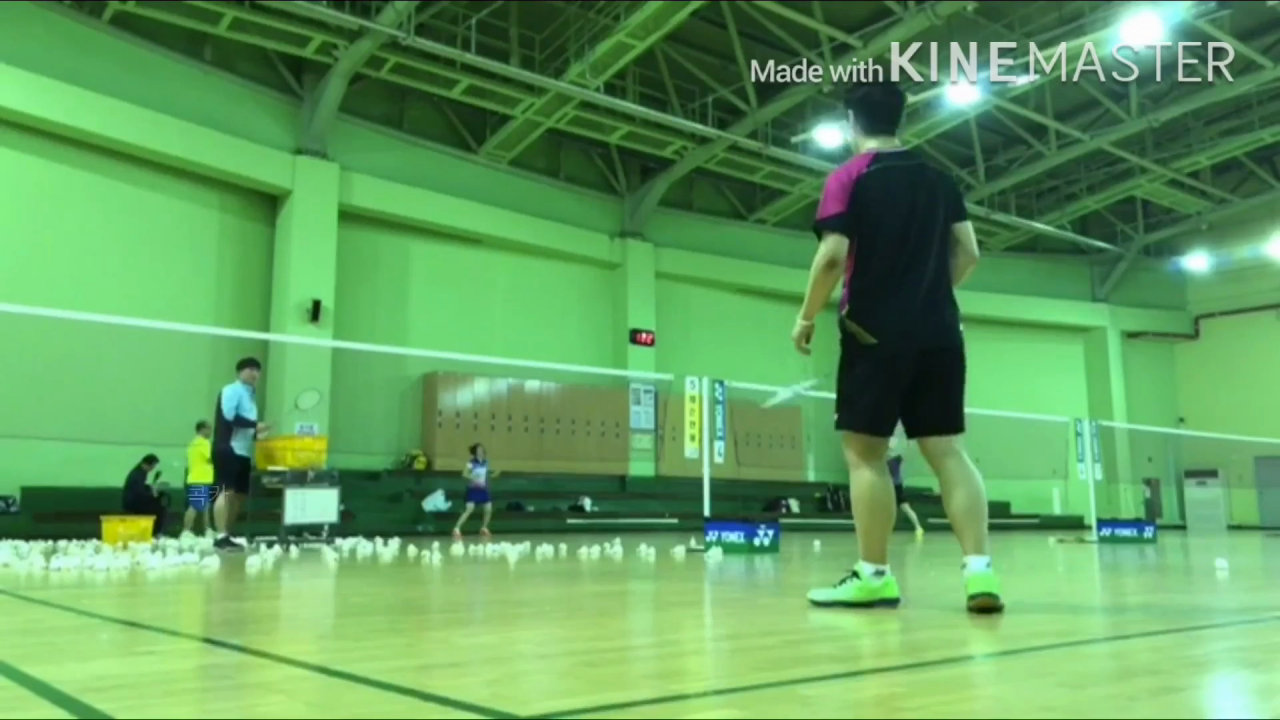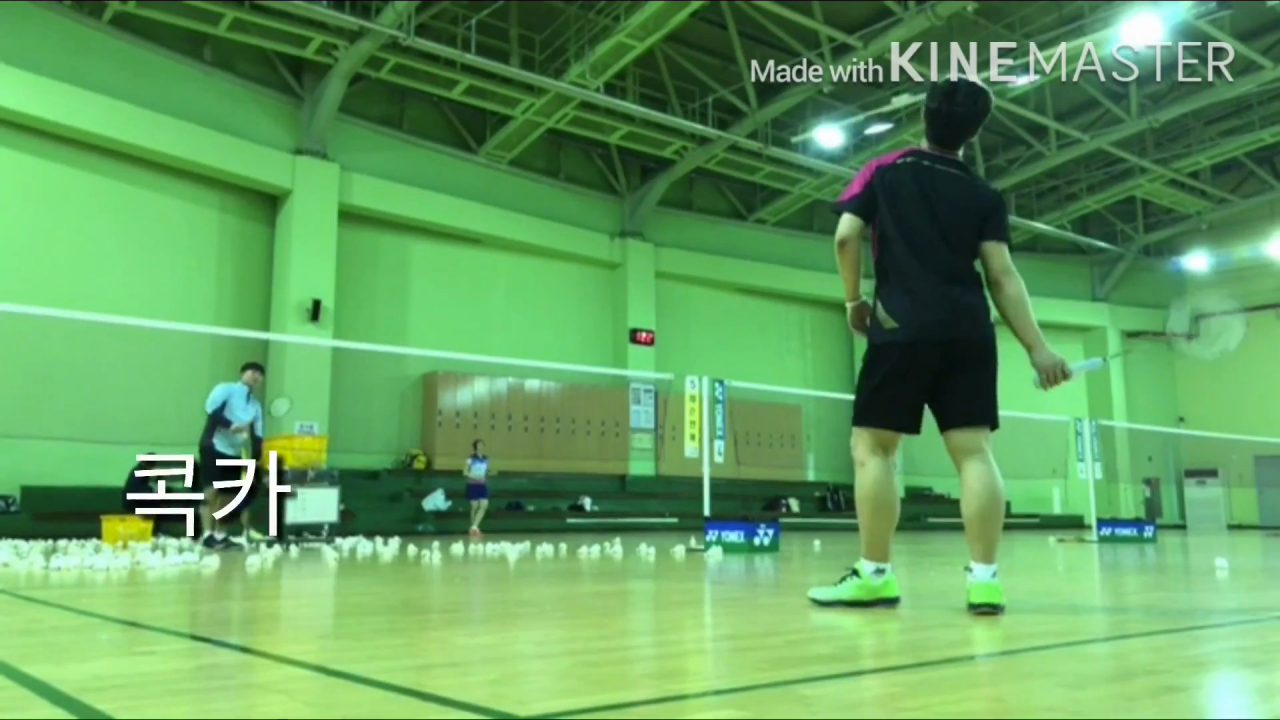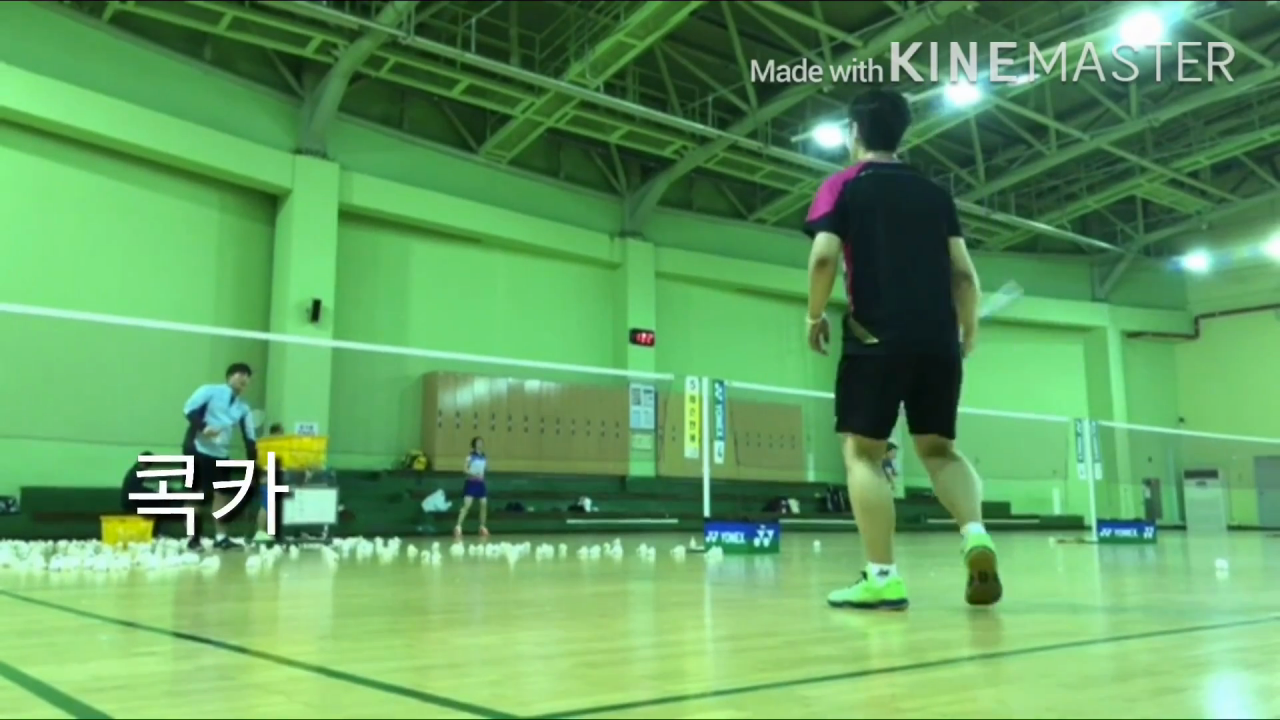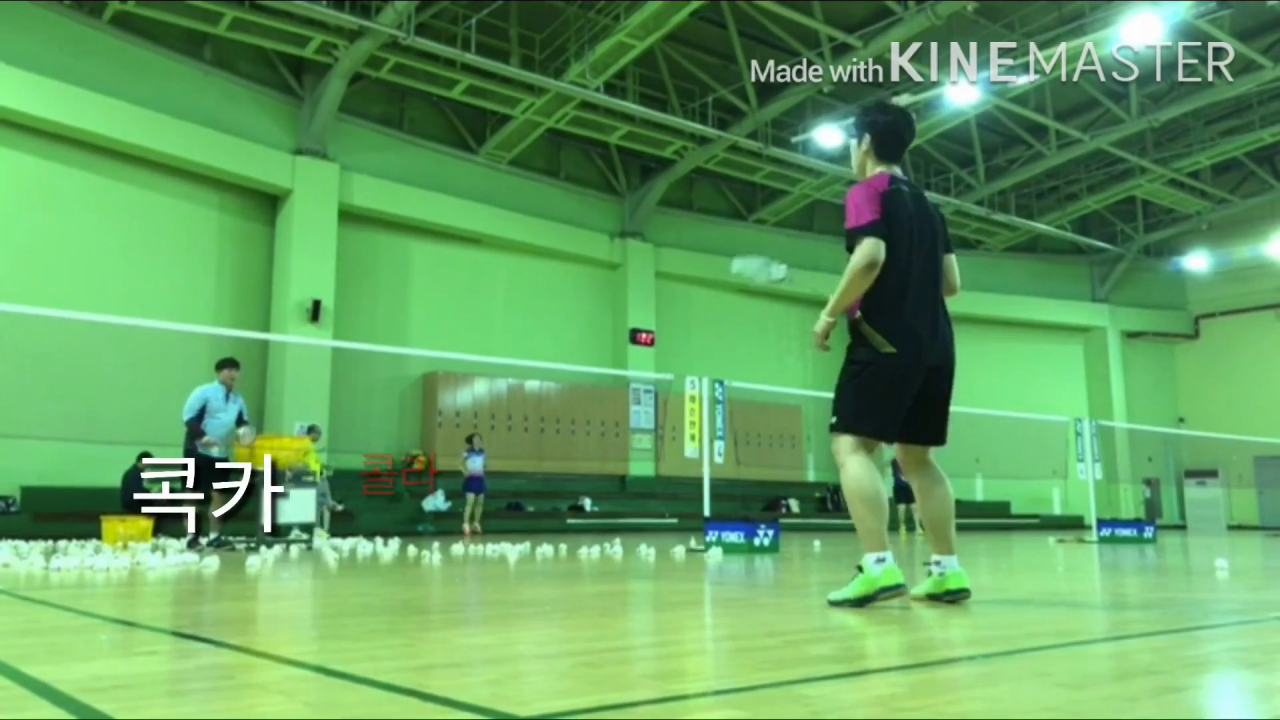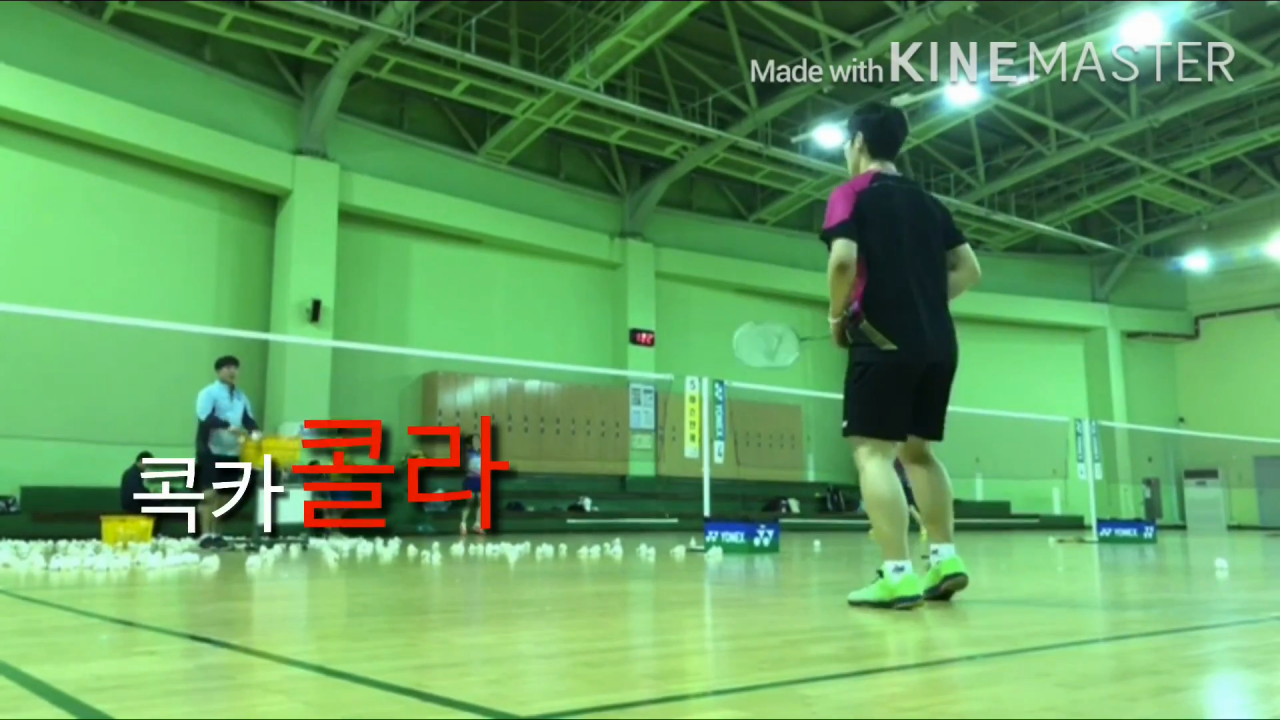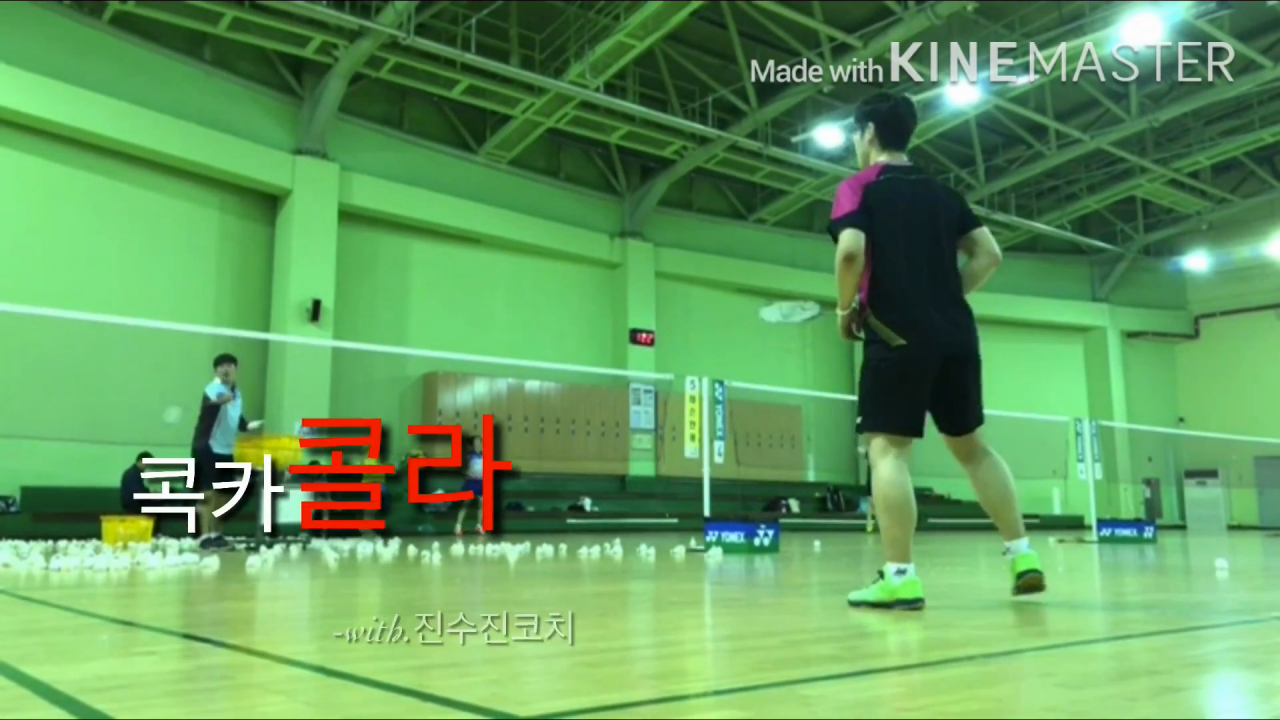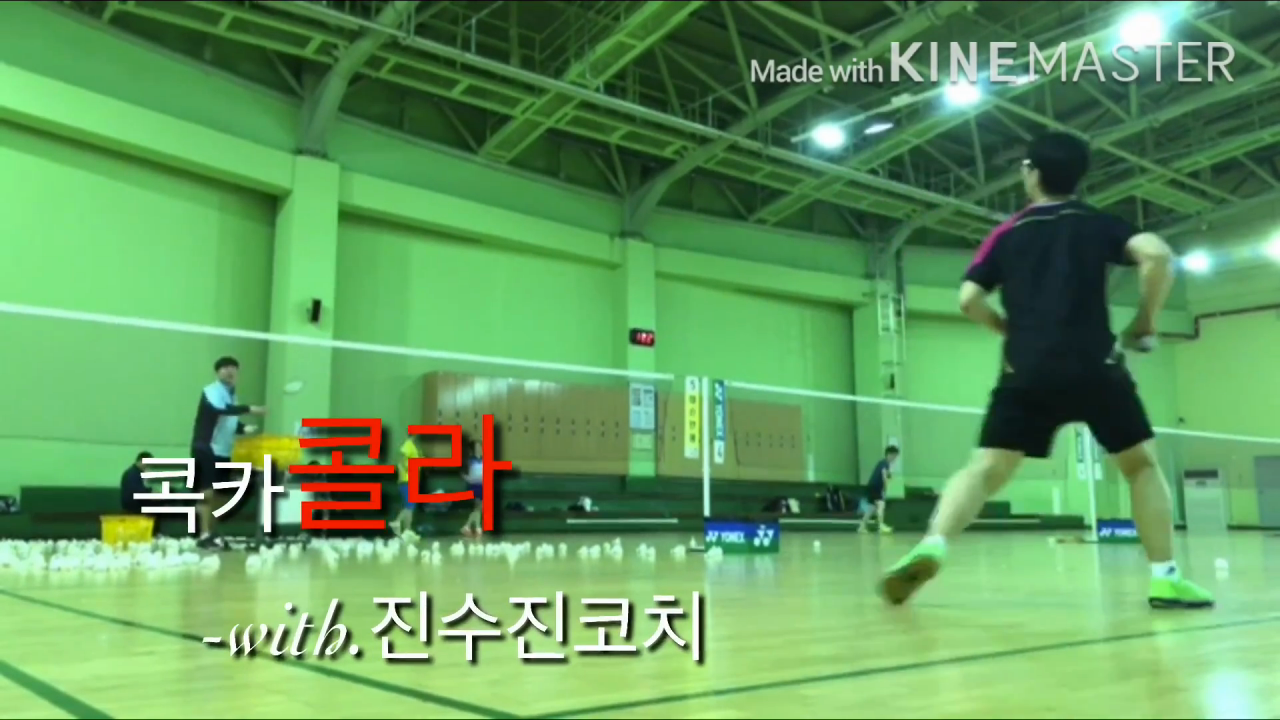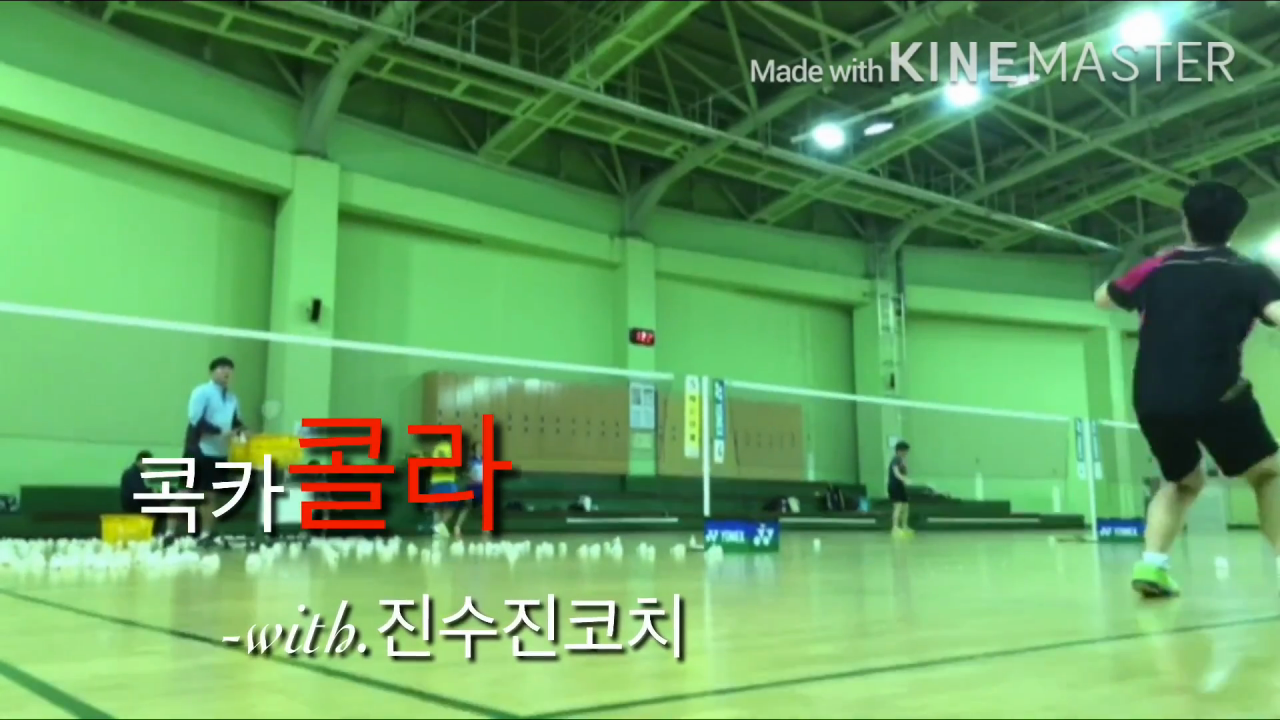
dt=0.5s
person 1, frame 1
left shoulder: (848, 177)
right shoulder: (940, 179)
left elbow: (833, 256)
right elbow: (968, 254)
left wrist: (806, 316)
left hip: (875, 335)
right hip: (940, 334)
left knee: (865, 453)
right knee: (948, 451)
left ankle: (874, 576)
right ankle: (979, 571)
person 1, frame 2
left shoulder: (882, 174)
right shoulder: (984, 196)
left elbow: (845, 238)
right elbow: (1002, 276)
left wrist: (854, 297)
right wrist: (1037, 348)
left hip: (901, 330)
right hip: (968, 334)
left knee: (871, 448)
right knee: (973, 452)
left ankle: (874, 573)
right ankle: (985, 578)
person 1, frame 3
left shoulder: (842, 187)
right shoulder: (935, 193)
left elbow: (824, 256)
right elbow: (963, 272)
left wrist: (815, 315)
right wrist: (965, 330)
left hip: (876, 338)
right hip: (938, 340)
left knee: (862, 453)
right knee: (938, 449)
left ankle: (882, 578)
right ankle: (976, 535)
person 1, frame 4
left shoulder: (867, 194)
right shoulder: (926, 206)
left elbow: (870, 259)
right elbow: (951, 282)
left wrist: (832, 313)
left hip: (884, 345)
right hip: (935, 347)
left knee: (853, 449)
right knee: (917, 459)
left ankle: (878, 566)
right ankle: (947, 569)
person 1, frame 5
left shoulder: (851, 194)
right shoulder: (927, 202)
left elbow: (843, 259)
right elbow: (968, 270)
left wrist: (838, 315)
left hip: (884, 342)
right hip: (938, 343)
left knee: (873, 454)
right knee: (917, 451)
left ankle: (898, 575)
right ankle: (945, 558)
person 1, frame 6
left shoulder: (858, 187)
right shoulder: (941, 191)
left elbow: (852, 250)
right elbow: (989, 254)
left wrist: (846, 307)
left hip: (898, 340)
right hip: (957, 337)
left knee: (886, 452)
right knee: (973, 449)
left ankle: (899, 577)
right ankle: (1022, 554)
person 1, frame 7
left shoulder: (1005, 235)
right shoulder: (1101, 223)
left elbow: (969, 300)
right elbow: (1158, 255)
right wrist: (1146, 320)
left hip: (1026, 371)
right hip: (1094, 367)
left knee: (986, 469)
right knee: (1141, 465)
left ankle: (930, 549)
right ankle: (1166, 576)
person 1, frame 8
left shoulder: (1159, 269)
left elbow: (1104, 299)
left hip: (1155, 403)
right hip: (1219, 400)
left knee: (1180, 485)
left ankle: (1153, 565)
person 2, frame 1
left shoulder: (251, 397)
right shoulder: (230, 391)
right elbow: (229, 416)
left wrist: (256, 431)
right wrist: (255, 425)
left hip: (243, 452)
right hip: (226, 449)
left knee: (238, 494)
right knee: (226, 492)
left ankle: (225, 535)
right ankle: (220, 537)
person 2, frame 2
left shoulder: (255, 405)
right shoulder: (226, 389)
left elbow: (257, 435)
right elbow: (211, 408)
left wrist: (256, 460)
right wrist: (230, 425)
left hip: (235, 453)
right hip: (214, 447)
left knee: (227, 494)
right knee: (210, 491)
left ankle: (220, 535)
right ankle: (207, 535)
person 2, frame 3
left shoulder: (243, 407)
right shoulder: (210, 391)
left elbow: (249, 437)
right elbow: (189, 409)
left wrist: (253, 463)
right wrist: (203, 427)
left hip: (221, 455)
right hip: (197, 449)
left knee: (222, 494)
left ankle: (221, 537)
right ankle: (193, 537)
person 2, frame 4
left shoulder: (238, 400)
right shoulder: (203, 392)
left elbow: (242, 421)
right elbow: (188, 417)
left wrist: (245, 429)
right wrist: (202, 436)
left hip: (221, 454)
right hip: (198, 451)
left knee: (220, 494)
right knee: (195, 494)
left ankle: (214, 536)
right ankle: (192, 537)
person 2, frame 5
left shoulder: (241, 397)
right shoulder: (209, 393)
left elbow: (248, 419)
right elbow: (205, 417)
left wrist: (254, 431)
right wrist: (228, 426)
left hip: (231, 453)
right hip: (210, 451)
left knee: (223, 495)
right knee: (209, 493)
left ankle: (215, 534)
right ankle: (205, 536)
person 2, frame 6
left shoulder: (236, 393)
right shoulder: (214, 389)
right elbow: (216, 400)
left wrist: (248, 425)
right wrist: (221, 399)
left hip: (227, 451)
right hip: (207, 449)
left knee: (223, 493)
right knee: (207, 493)
left ankle: (216, 534)
right ankle: (205, 536)
person 2, frame 7
left shoulder: (231, 394)
right shoulder: (212, 392)
right elbow: (221, 409)
left wrist: (243, 428)
right wrist: (249, 410)
left hip: (223, 452)
right hip: (206, 449)
left knee: (216, 494)
right knee: (206, 492)
left ankle: (210, 534)
right ankle: (204, 535)
person 2, frame 8
left shoulder: (231, 398)
right shoulder: (201, 392)
left elbow: (236, 421)
right elbow: (195, 420)
left wrist: (240, 432)
right wrist: (220, 432)
left hip: (219, 453)
right hip: (199, 450)
left knee: (210, 495)
left ankle: (206, 535)
